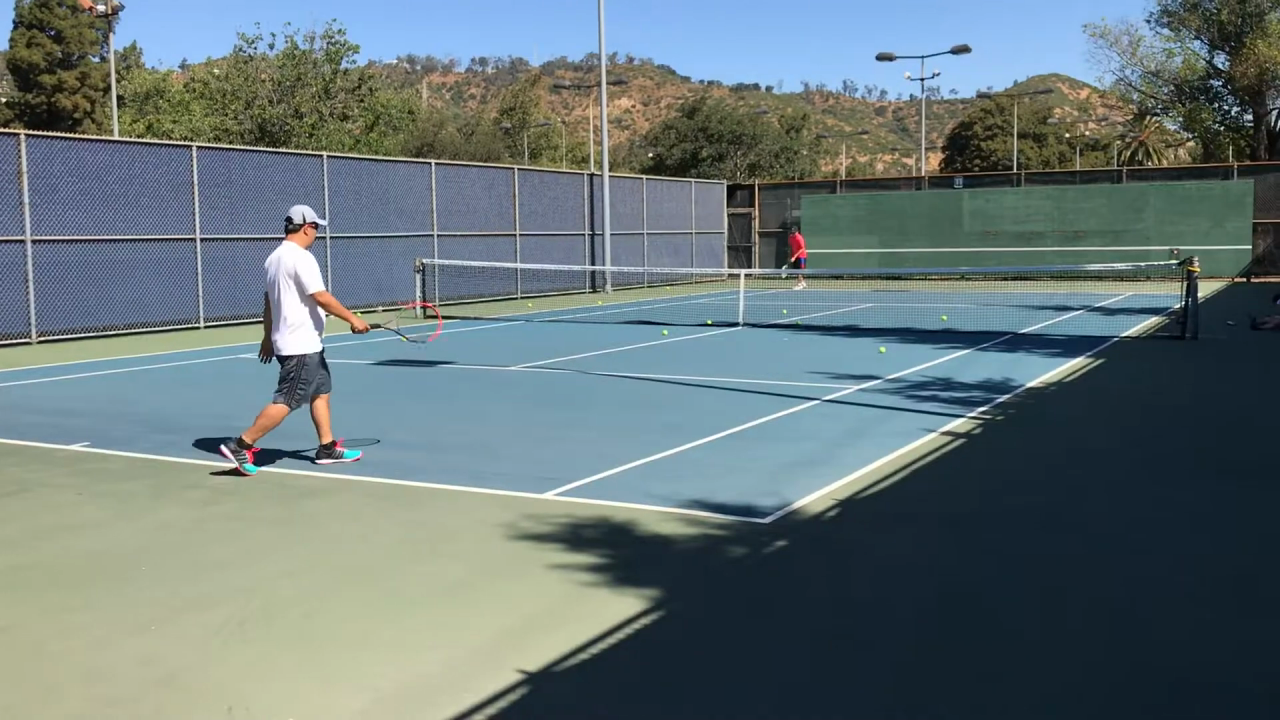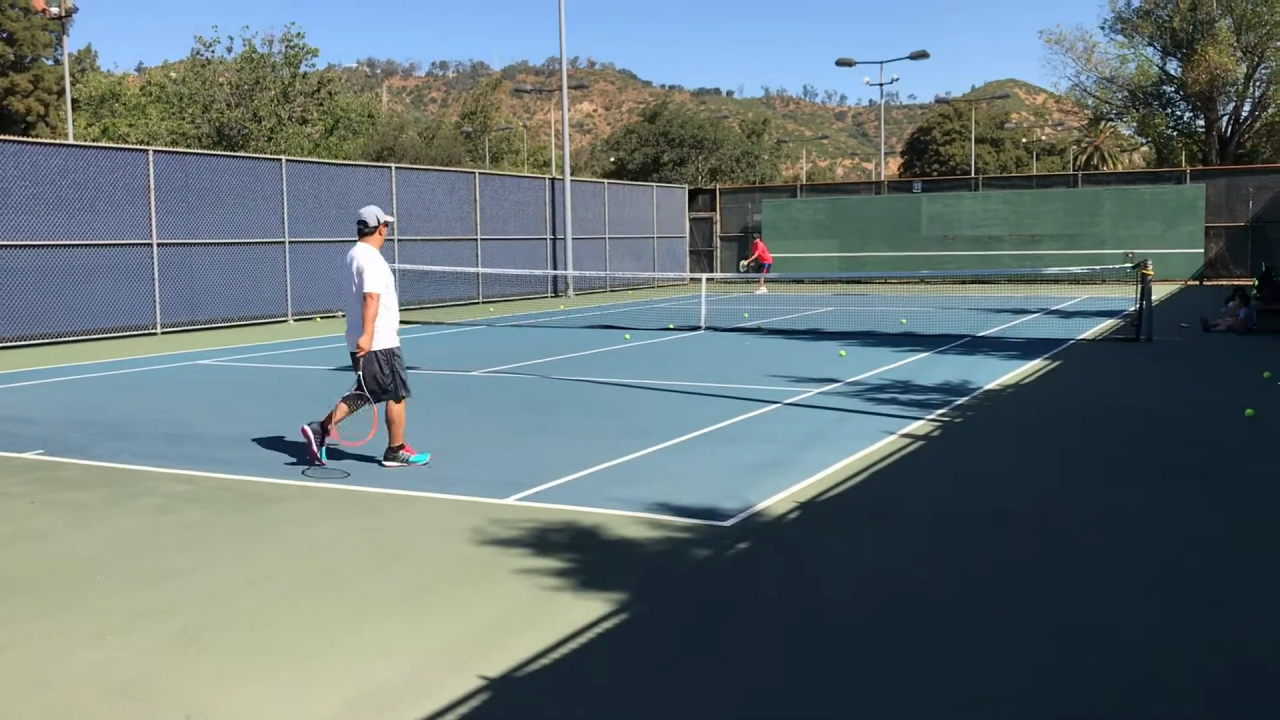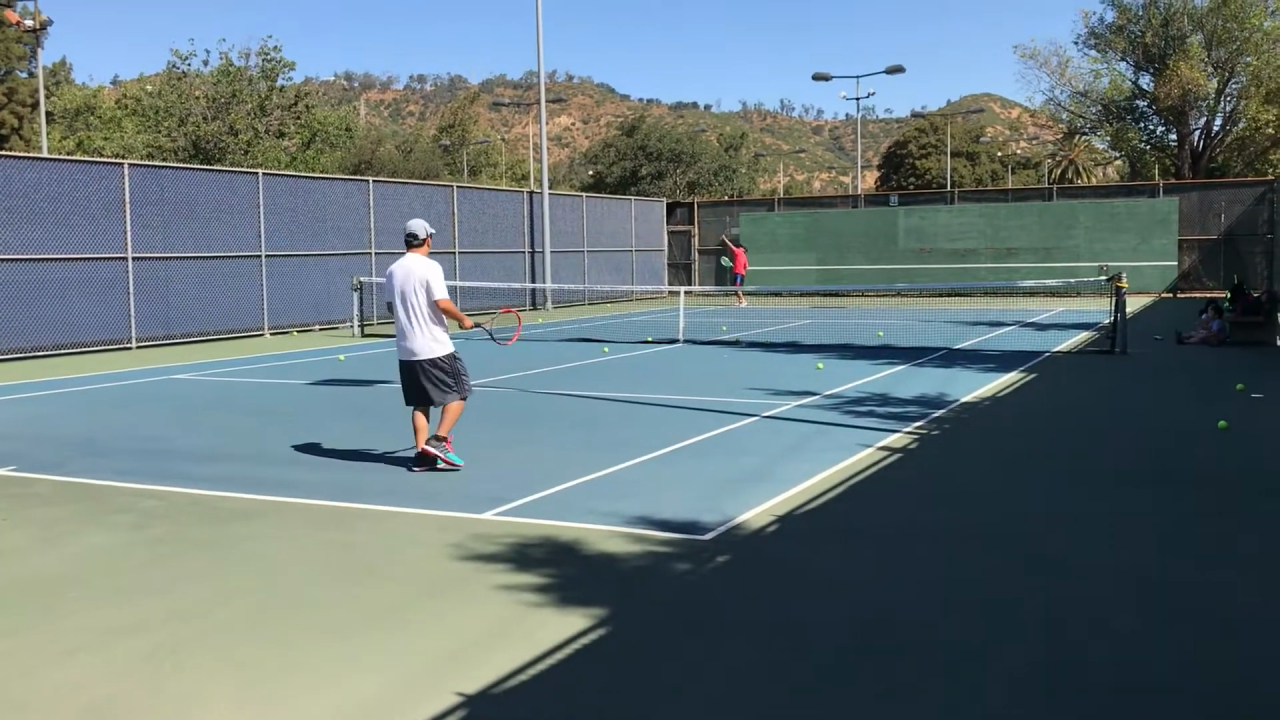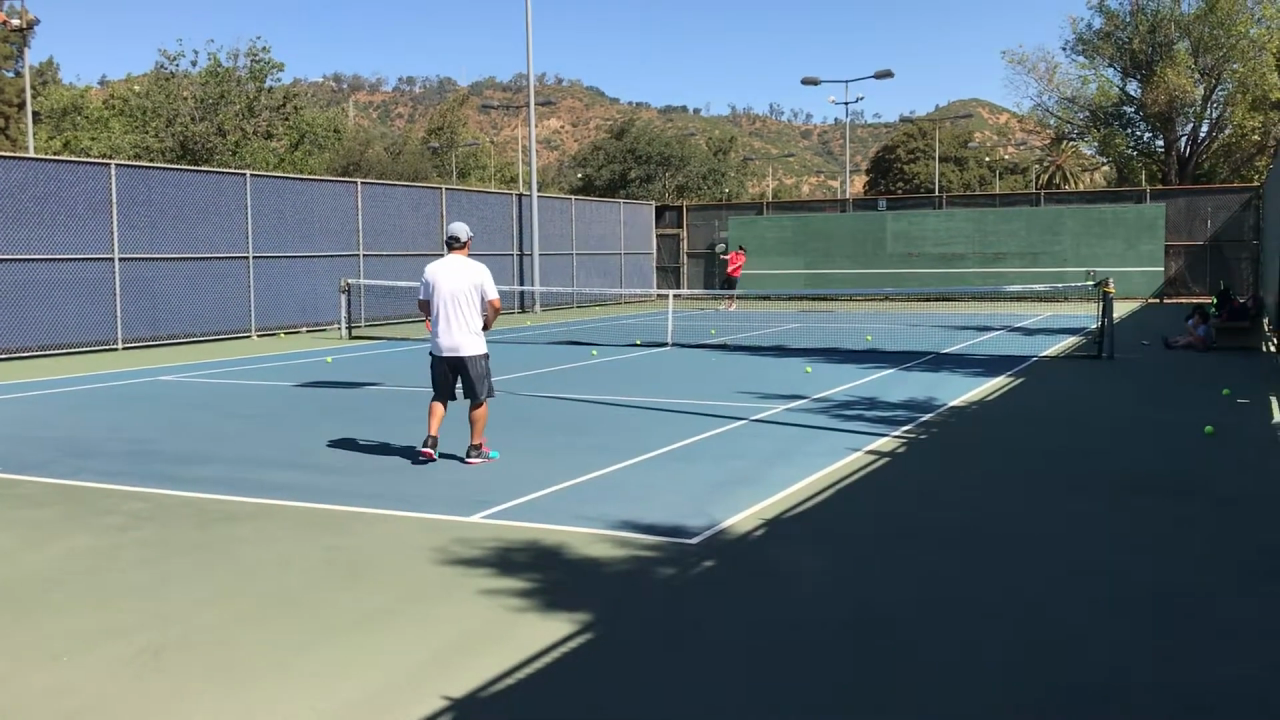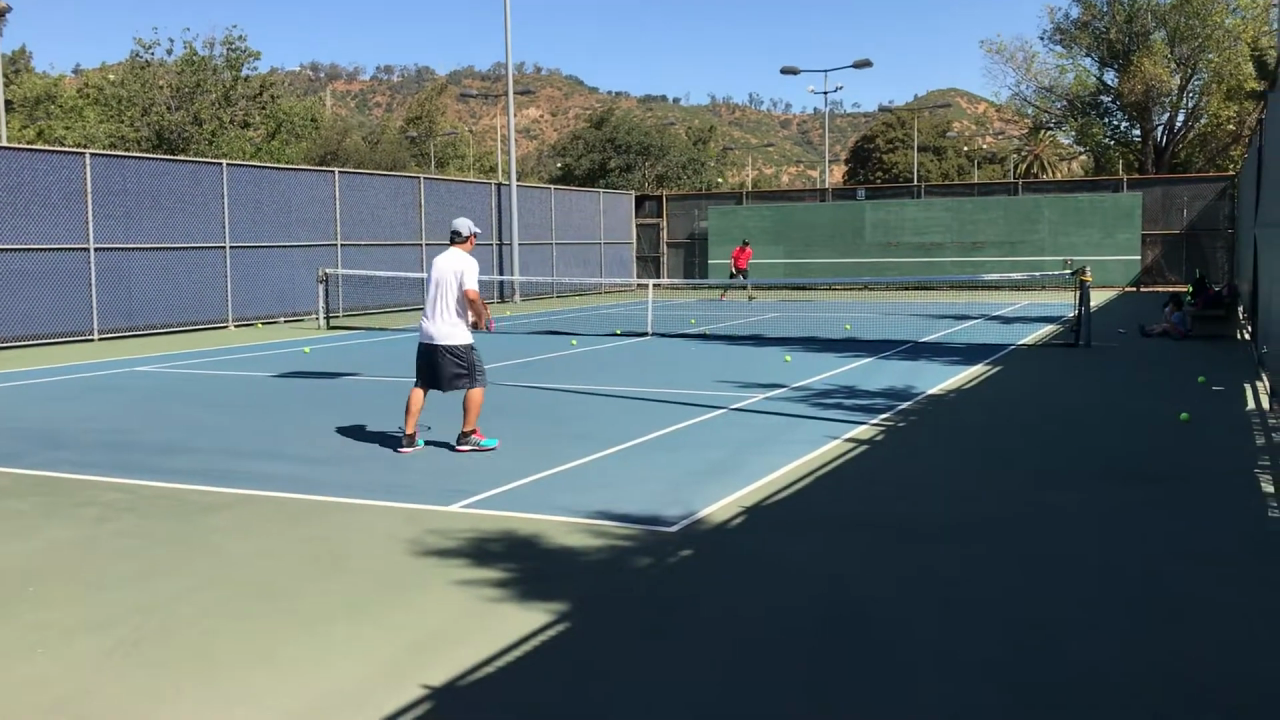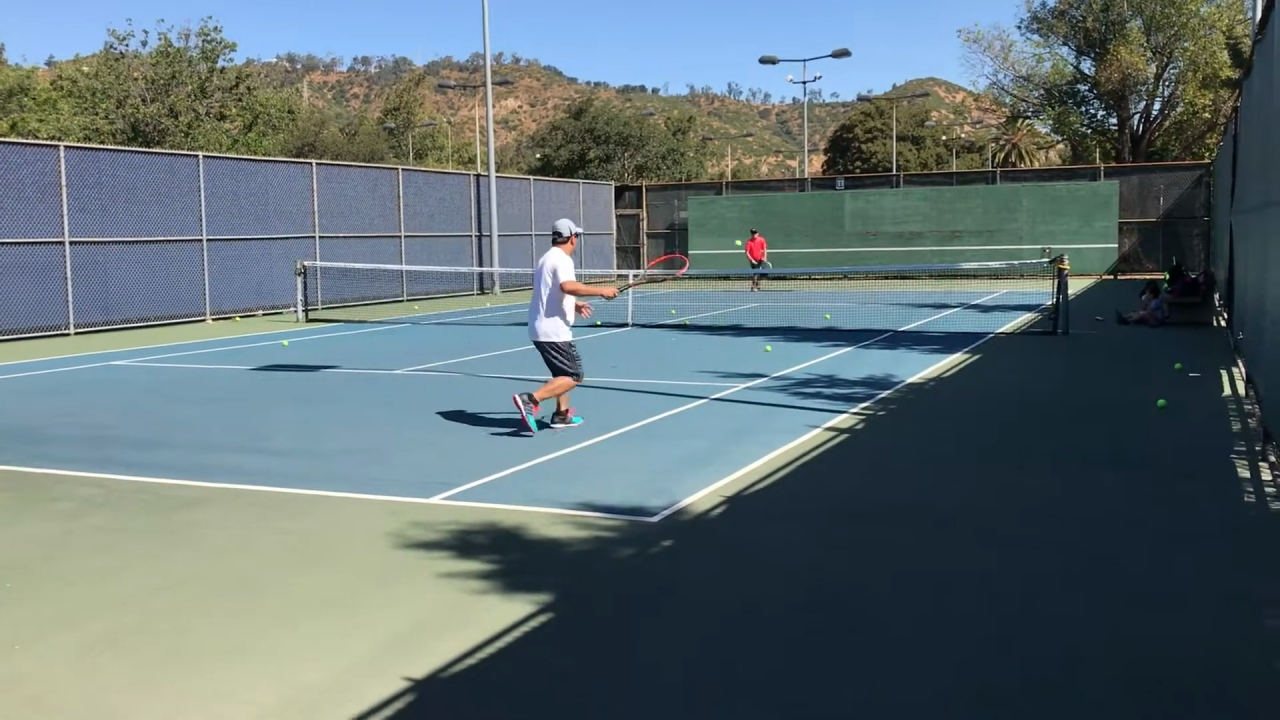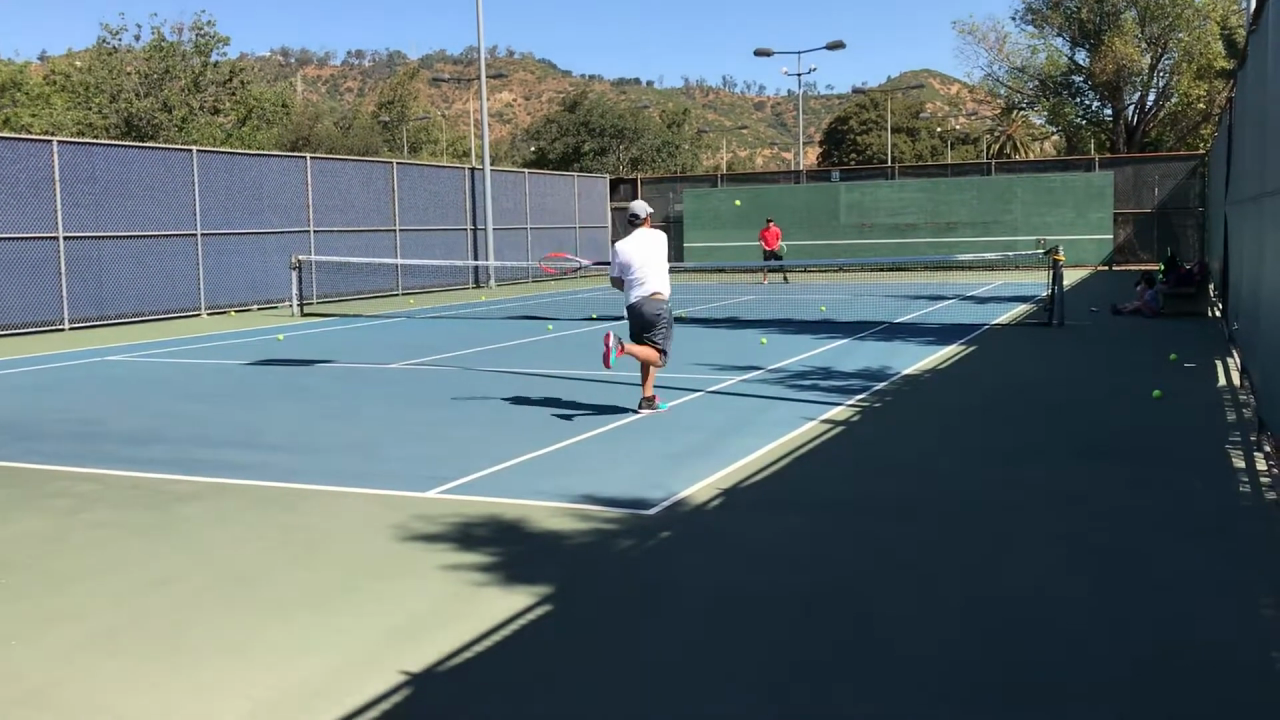
dt=0.7s
person 1, frame 1
left shoulder: (275, 257)
right shoulder: (301, 257)
left elbow: (269, 300)
right elbow: (322, 297)
left wrist: (267, 336)
right wrist: (352, 318)
left hip: (292, 342)
right hip: (301, 344)
left knee: (320, 393)
right knee: (287, 400)
left ankle: (328, 448)
right ankle: (240, 445)
person 1, frame 2
left shoulder: (354, 254)
right shoulder: (372, 258)
right elbow: (371, 298)
right wrist: (368, 334)
left hip: (363, 341)
right hip: (380, 342)
left knee: (363, 394)
right knee: (397, 394)
left ankle: (320, 429)
right ankle: (396, 451)
person 1, frame 3
left shoulder: (393, 270)
right shoulder: (430, 267)
right elbow: (444, 304)
right wrist: (463, 319)
left hip: (407, 349)
right hip: (436, 347)
left knee: (420, 403)
right knee: (458, 394)
left ankle: (423, 454)
right ankle: (439, 440)
person 1, frame 4
left shoulder: (431, 269)
right shoulder: (479, 269)
left elbow: (423, 306)
right elbow: (495, 305)
right wrist: (488, 323)
left hip: (441, 346)
right hip: (471, 346)
left knee: (440, 396)
right knee: (479, 398)
left ankle: (430, 441)
right ankle: (475, 449)
person 1, frame 5
left shoulder: (438, 261)
right shoulder: (468, 262)
right elbow: (471, 295)
right wrist: (481, 316)
left hip: (428, 334)
right hip: (455, 336)
left knee: (421, 385)
right knee: (476, 383)
left ankle: (408, 438)
right ankle: (467, 435)
person 1, frame 6
left shoulder: (547, 258)
right shoulder: (561, 260)
right elbow: (567, 286)
left wrist: (573, 304)
right wrist: (602, 291)
left hip: (540, 329)
right hip: (553, 331)
left knee: (565, 370)
right knee: (572, 377)
left ankle: (562, 414)
right ankle: (529, 400)
person 1, frame 7
left shoulder: (620, 246)
right shoulder: (660, 236)
left elbow: (617, 282)
left hip: (635, 304)
right hip: (656, 301)
left knee: (649, 353)
right knee: (656, 356)
left ankle: (648, 400)
right ankle: (619, 345)
